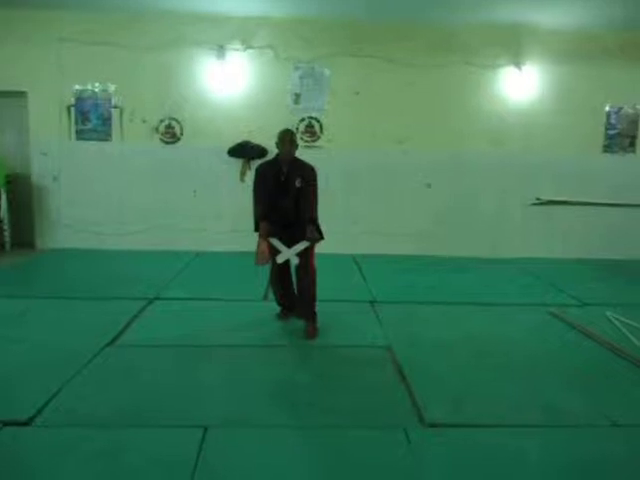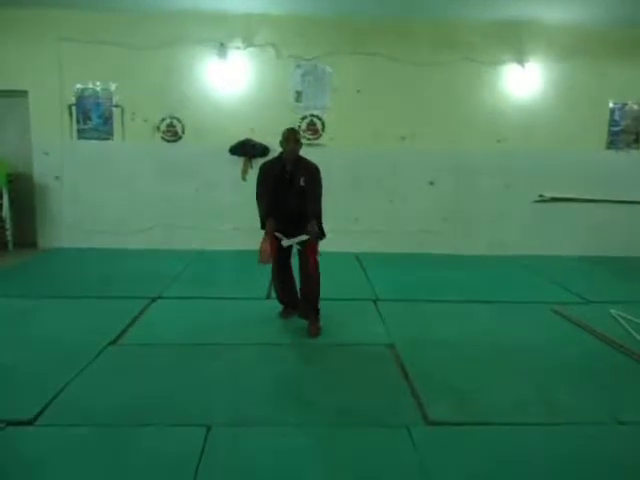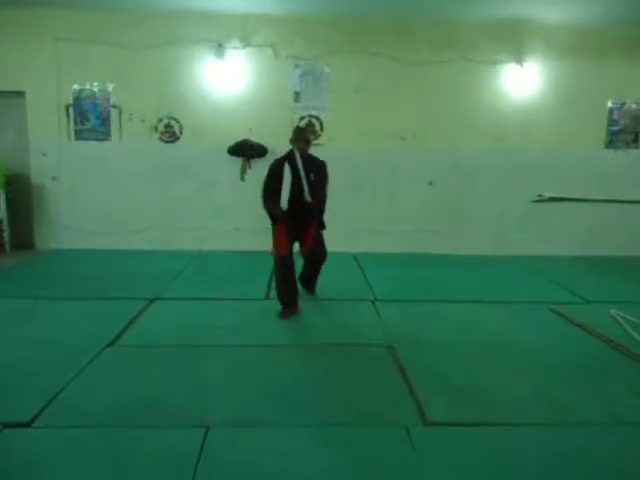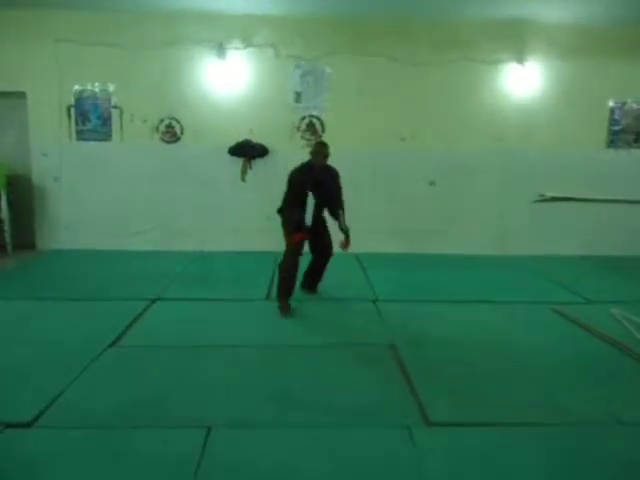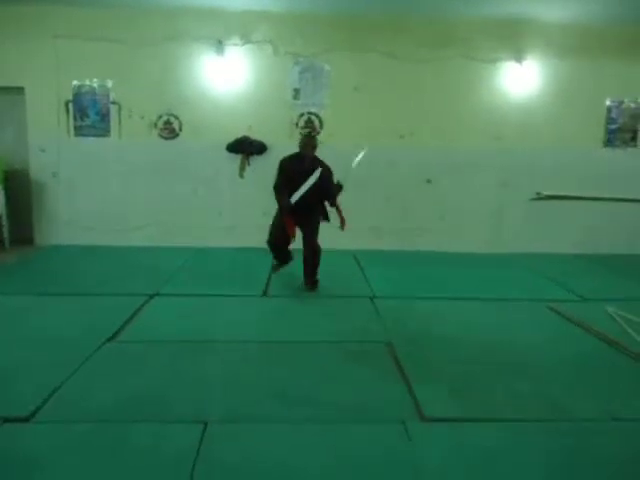
dt=0.5s
person 1, frame 1
left shoulder: (307, 170)
right shoulder: (264, 170)
left elbow: (310, 201)
right elbow: (260, 201)
left wrist: (311, 226)
right wrist: (262, 226)
left hip: (301, 228)
right hip: (276, 228)
left knee: (305, 271)
right knee: (278, 271)
left ankle: (309, 318)
right ankle: (288, 306)
person 1, frame 2
left shoulder: (310, 169)
right shoulder: (268, 168)
left elbow: (314, 198)
right elbow: (263, 197)
left wrist: (313, 222)
right wrist: (268, 221)
left hip: (305, 224)
right hip: (279, 225)
left knee: (309, 268)
right knee: (280, 266)
left ankle: (312, 318)
right ankle: (290, 304)
person 1, frame 3
left shoulder: (318, 165)
right shoulder: (278, 165)
left elbow: (321, 191)
right elbow: (268, 194)
left wrist: (316, 205)
right wrist: (275, 211)
left hip: (309, 218)
right hip: (284, 219)
left knee: (317, 255)
right knee: (283, 261)
left ankle: (307, 282)
right ankle: (289, 304)
person 1, frame 4
left shoulder: (332, 174)
right shoulder: (298, 174)
left elbow: (335, 201)
right elbow: (291, 202)
left wrist: (342, 223)
right wrist: (301, 221)
left hip: (316, 218)
right hip: (294, 219)
left knee: (325, 250)
right knee: (292, 255)
left ankle: (309, 283)
right ankle: (283, 298)
person 1, frame 5
left shoulder: (323, 169)
right shoulder: (287, 163)
left elbow: (328, 193)
right elbow: (279, 187)
left wrist: (336, 191)
right wrist: (284, 202)
left hip: (310, 211)
right hip: (288, 208)
left knee: (311, 245)
right knee: (274, 240)
left ankle: (310, 279)
right ankle: (283, 258)
